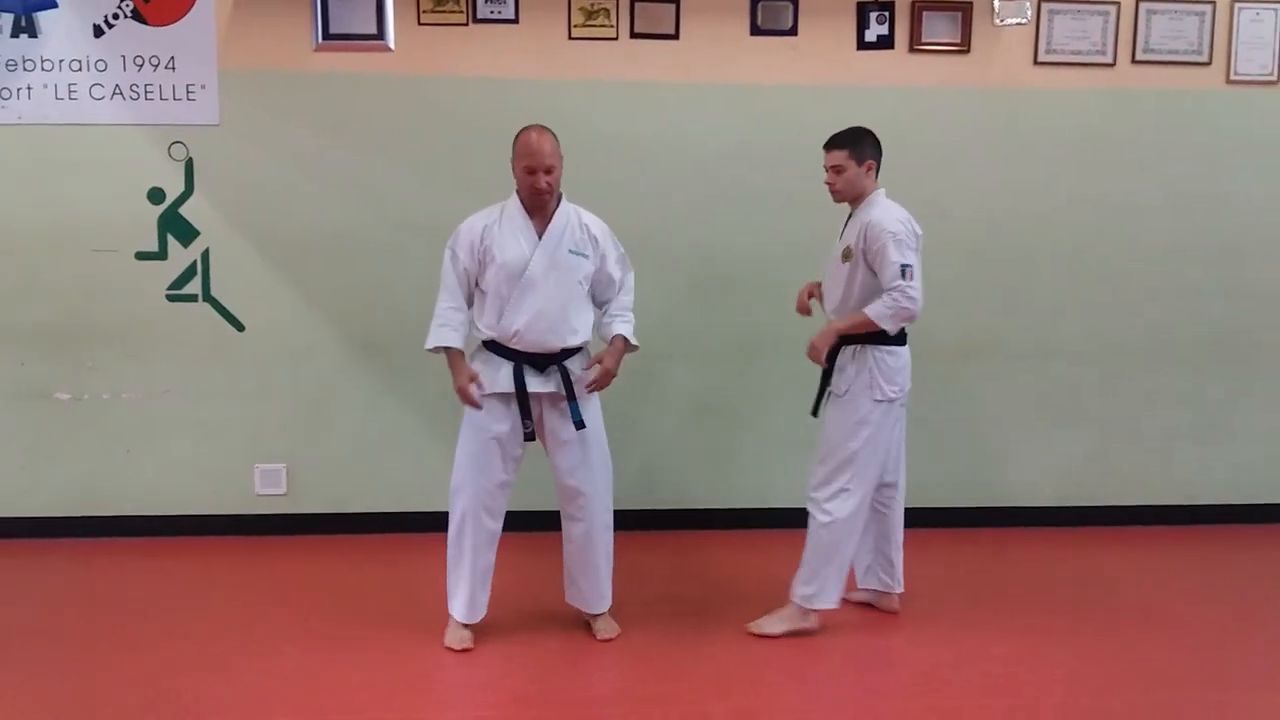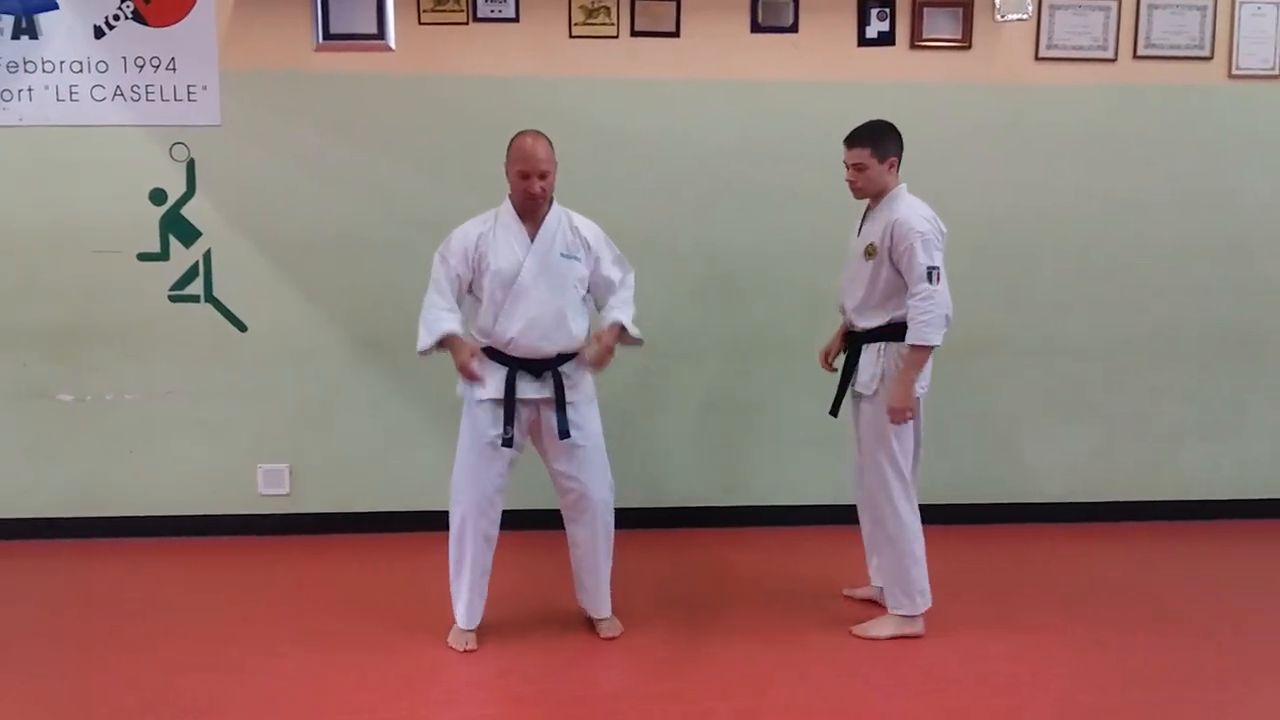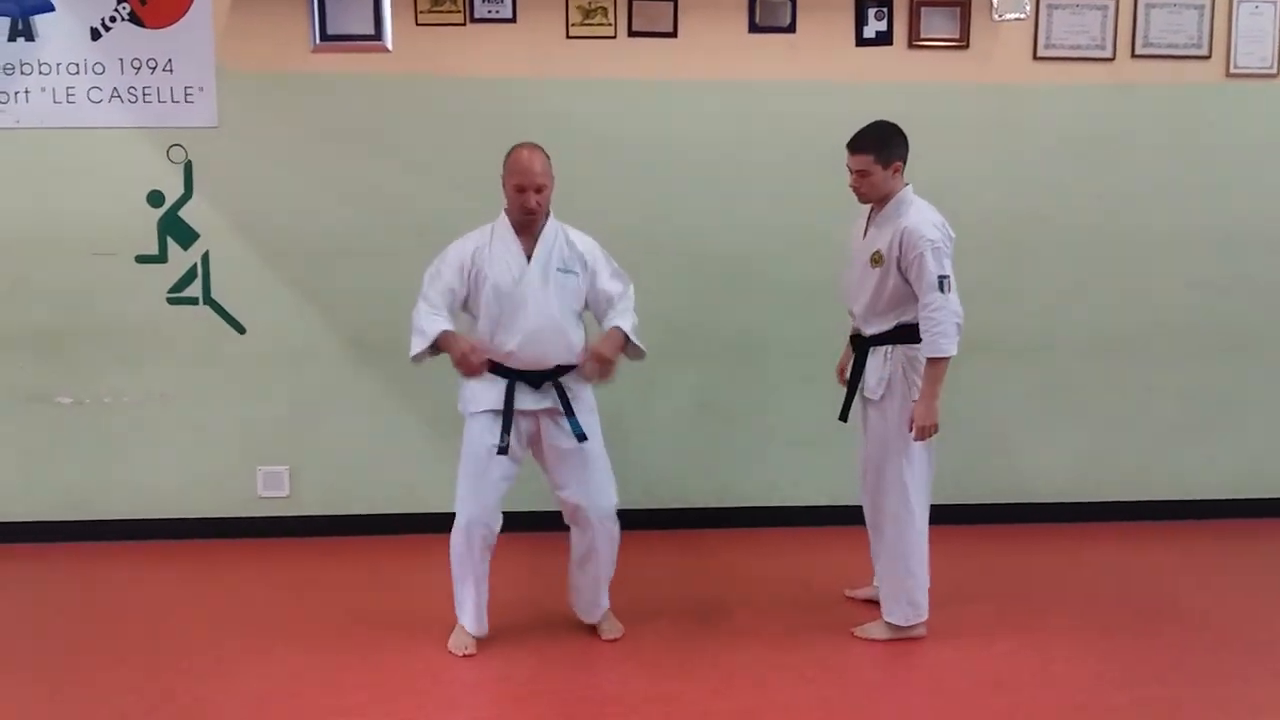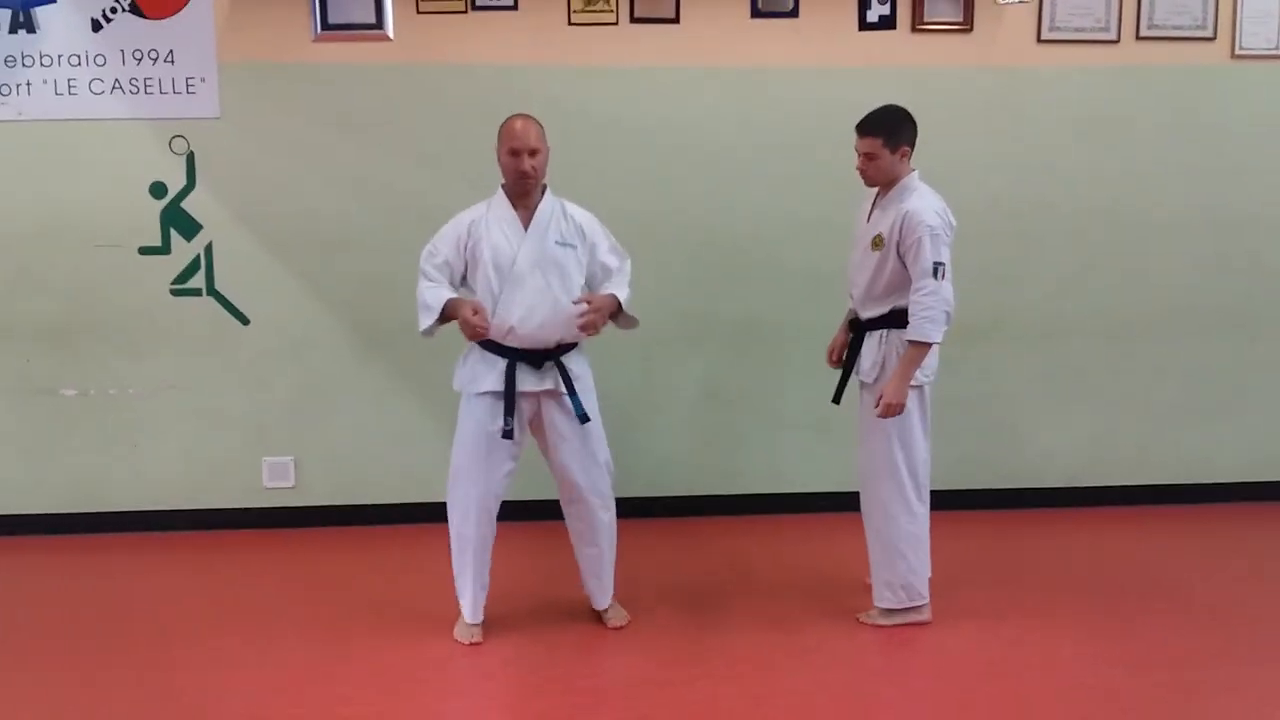
dt=0.4s
person 1, frame 1
left shoulder: (591, 231)
right shoulder: (479, 230)
left elbow: (618, 298)
right elbow: (452, 301)
left wrist: (615, 349)
right wrist: (458, 365)
left hip: (569, 378)
right hip: (500, 377)
left knee: (588, 492)
right knee: (476, 491)
left ankle: (595, 604)
right ankle: (461, 612)
person 1, frame 2
left shoulder: (584, 234)
right shoulder: (474, 235)
left elbow: (619, 289)
right elbow: (441, 298)
left wrist: (611, 332)
right wrist: (457, 345)
left hip: (566, 384)
right hip: (495, 383)
left knee: (591, 496)
right knee: (474, 499)
left ankle: (598, 605)
right ankle: (465, 615)
person 1, frame 3
left shoulder: (580, 248)
right shoulder: (472, 250)
left elbow: (620, 301)
right elbow: (429, 305)
left wrist: (613, 342)
right wrist: (453, 343)
left hip: (565, 394)
right hip: (495, 396)
left knee: (596, 507)
right knee: (476, 511)
left ankle: (596, 606)
right ankle: (469, 618)
person 1, frame 4
left shoulder: (579, 222)
right shoulder: (470, 224)
left elbow: (617, 275)
right elbow: (430, 279)
left wrist: (610, 304)
right wrist: (458, 309)
left hip: (564, 374)
right hip: (493, 374)
left knee: (591, 487)
right knee: (474, 492)
left ankle: (603, 594)
right ankle: (470, 608)
person 2, frame 1
left shoulder: (885, 223)
right shoulder: (862, 220)
left elbow: (905, 301)
left wrist: (834, 329)
right wrist: (822, 290)
left hip: (871, 365)
right hip: (866, 363)
left knee: (836, 484)
right knee: (879, 481)
left ankle: (806, 604)
right ankle: (882, 586)
person 2, frame 2
left shoulder: (910, 221)
right shoulder: (875, 215)
left elbow: (932, 309)
left wrist: (905, 384)
right wrist: (842, 336)
left hip: (893, 363)
right hip: (872, 358)
left knee: (888, 486)
right knee: (876, 481)
left ankle: (908, 609)
right ankle: (889, 581)
person 2, frame 3
left shoulder: (918, 228)
right shoulder: (872, 217)
left elbow: (942, 316)
left wrist: (928, 398)
right wrist: (851, 350)
left hip: (902, 364)
right hip: (875, 362)
left knee: (900, 488)
right knee: (879, 480)
left ankle: (906, 614)
right ankle: (893, 582)
person 2, frame 4
left shoulder: (921, 213)
right shoulder: (877, 201)
left elbow: (932, 304)
left wrist: (900, 379)
right wrist: (846, 330)
left hip: (898, 351)
right hip: (875, 345)
left knee: (892, 474)
right knee: (896, 469)
left ankle: (907, 598)
right ankle: (905, 572)
